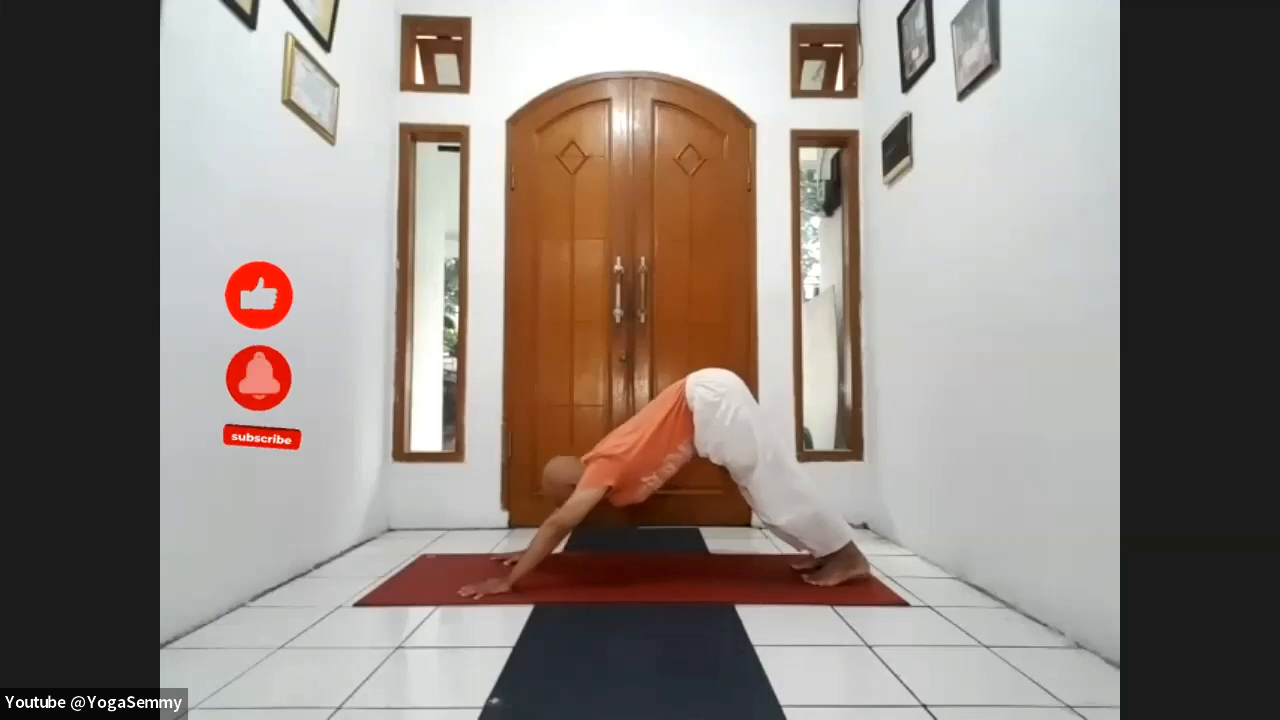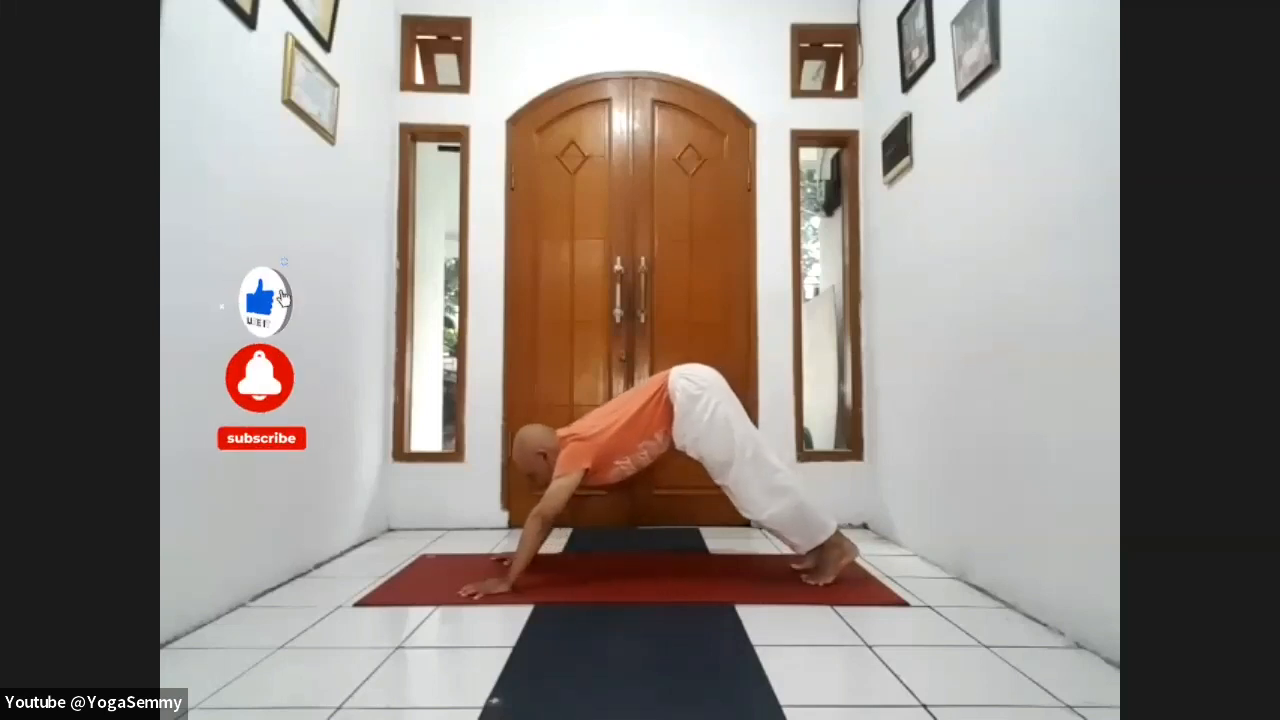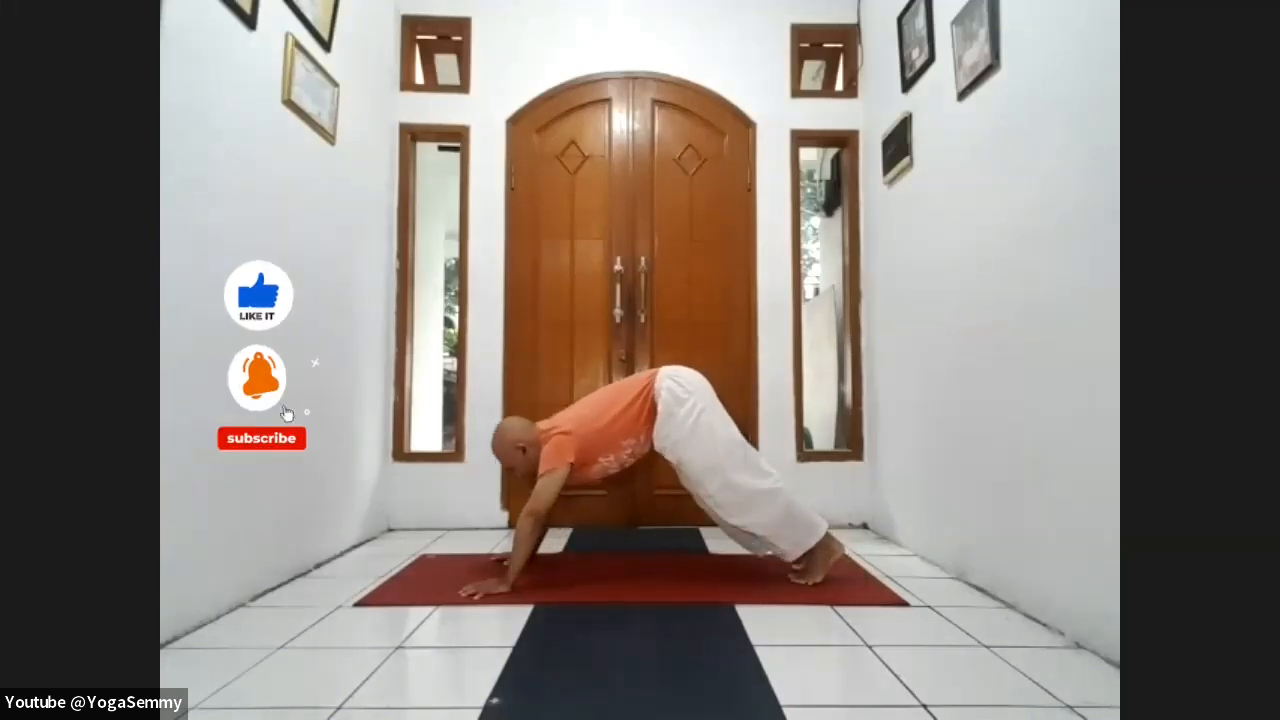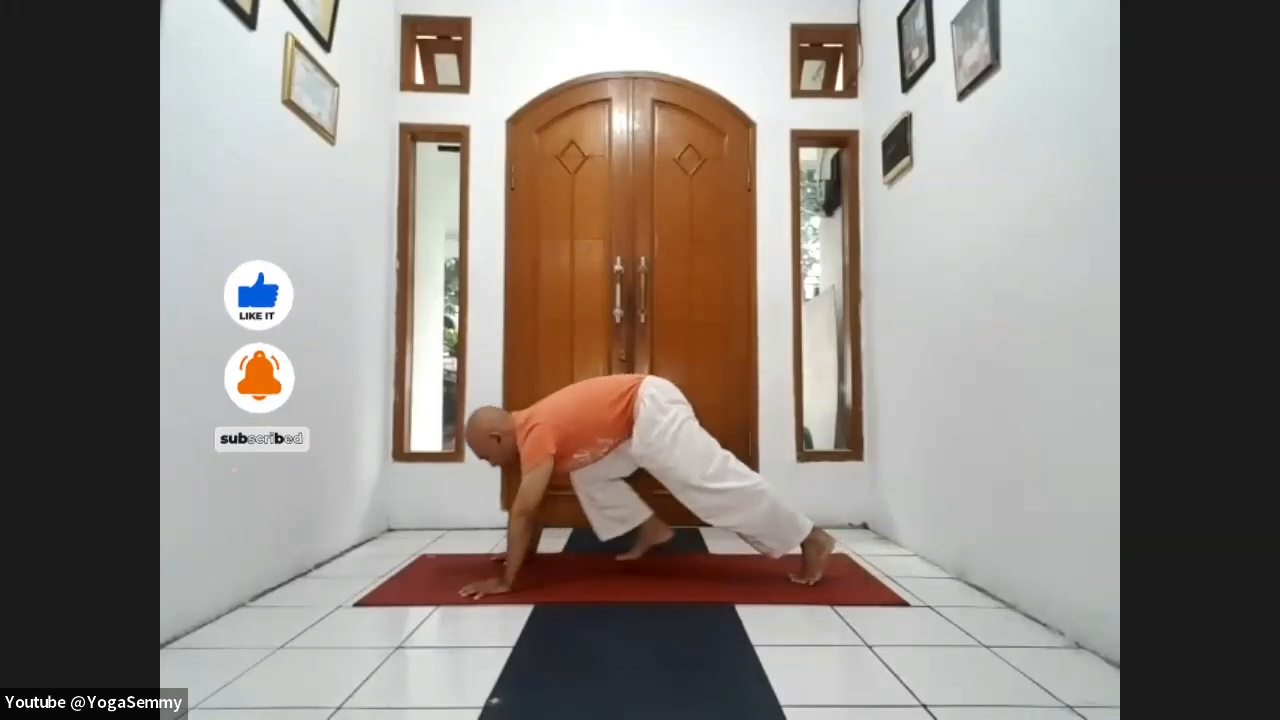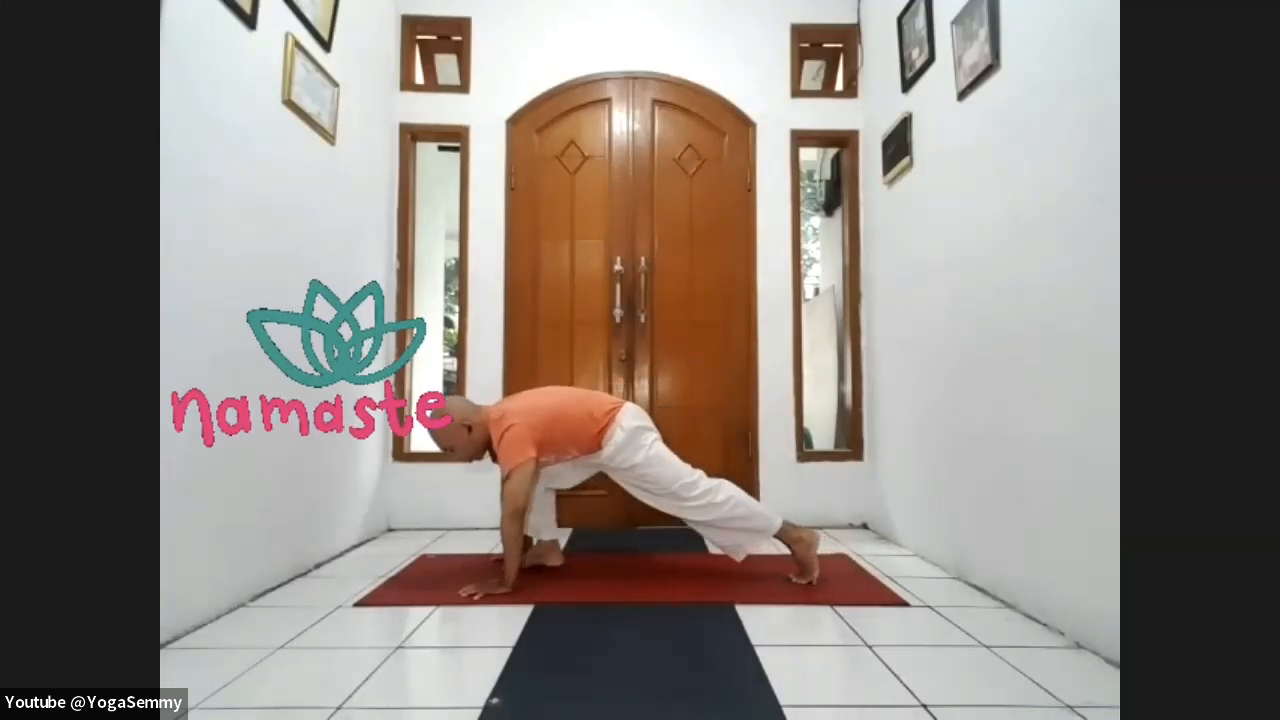
dt=1s
person 1, frame 1
left shoulder: (601, 471)
right shoulder: (595, 466)
left elbow: (558, 524)
right elbow: (560, 521)
left wrist: (508, 580)
right wrist: (531, 553)
left hip: (710, 400)
right hip: (707, 397)
left knee: (772, 480)
right knee: (764, 479)
left ankle: (847, 556)
right ankle: (827, 550)
person 1, frame 2
left shoulder: (573, 451)
right shoulder: (567, 444)
left elbow: (541, 516)
right elbow: (547, 515)
left wrist: (507, 579)
right wrist: (524, 555)
left hip: (690, 395)
right hip: (686, 393)
left knee: (754, 478)
right knee: (749, 476)
left ankle: (833, 544)
right ankle: (819, 545)
person 1, frame 3
left shoulder: (557, 444)
right shoulder: (552, 438)
left elbow: (532, 514)
right elbow: (540, 513)
left wrist: (506, 580)
right wrist: (524, 555)
left hip: (674, 398)
right hip: (671, 397)
left knee: (733, 481)
right knee: (727, 481)
left ankle: (820, 544)
right ankle: (798, 546)
person 1, frame 4
left shoulder: (534, 434)
right shoulder: (529, 428)
left elbow: (522, 511)
right elbow: (530, 508)
left wrist: (505, 580)
right wrist: (525, 552)
left hip: (651, 408)
right hip: (638, 413)
left knee: (713, 481)
right knee: (588, 475)
left ankle: (810, 539)
right ankle: (651, 529)
person 1, frame 5
left shoulder: (510, 430)
right shoulder: (497, 419)
left elbow: (513, 511)
right elbow: (516, 496)
left wrist: (505, 580)
right wrist: (516, 551)
left hip: (620, 435)
right hip: (596, 437)
left knee: (691, 491)
right knee: (536, 475)
left ankle: (795, 537)
right ankle: (547, 547)
